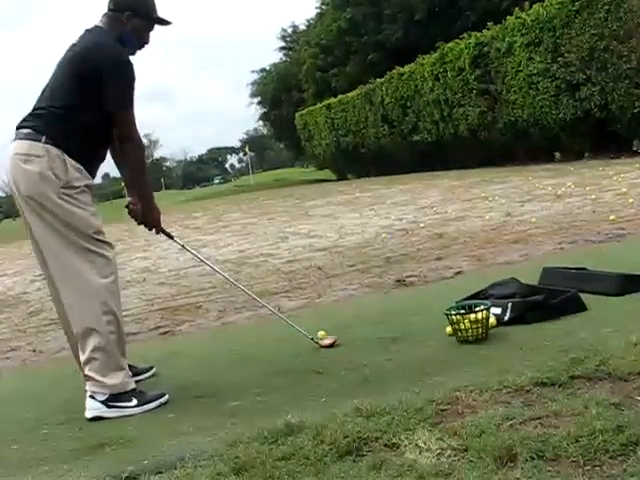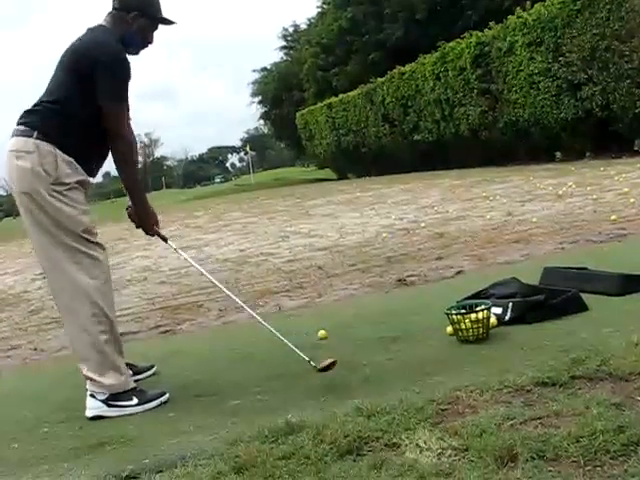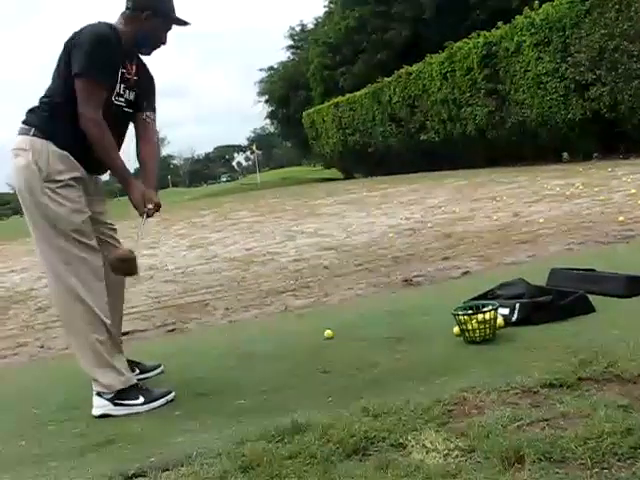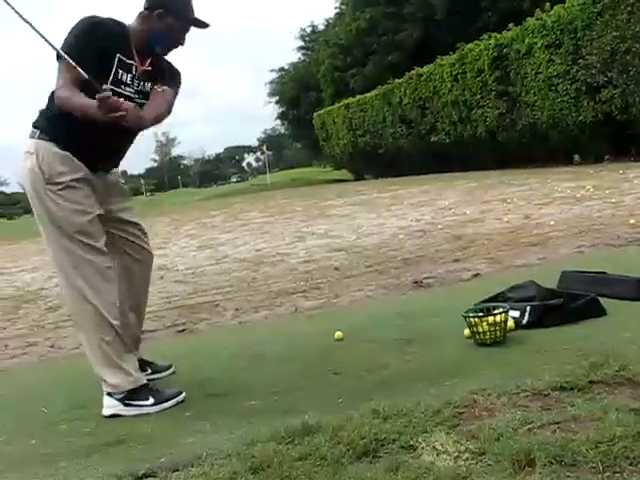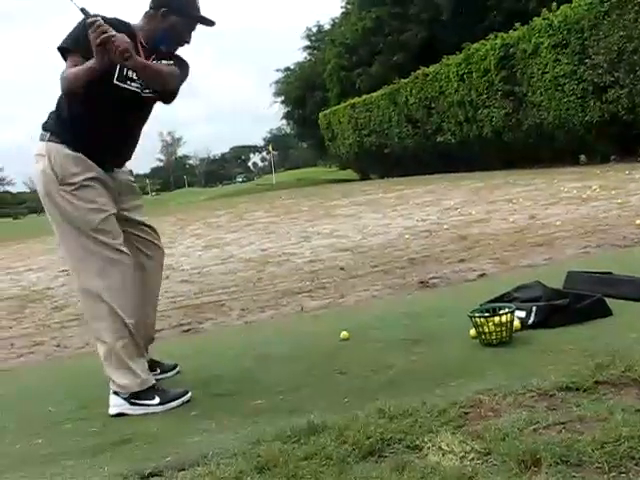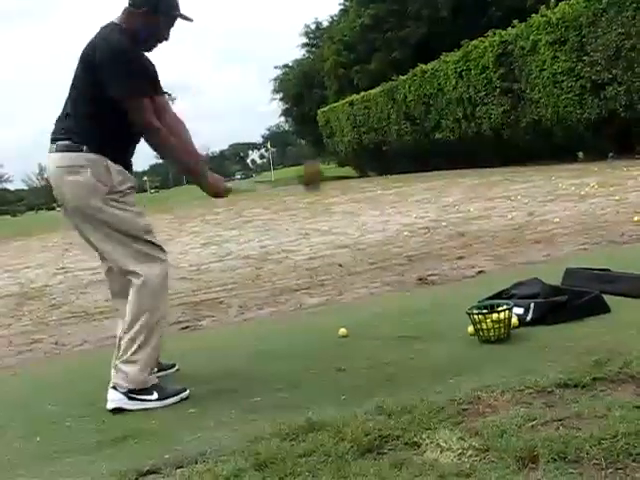
dt=0.2s
person 1, frame 1
left shoulder: (90, 48)
right shoulder: (111, 57)
left elbow: (111, 135)
right elbow: (127, 137)
left wrist: (133, 193)
right wrist: (147, 200)
left hip: (33, 161)
right hip: (49, 164)
left knee: (71, 274)
right knee: (92, 270)
left ankle: (104, 367)
right ankle: (107, 390)
person 1, frame 2
left shoulder: (96, 49)
right shoulder: (108, 53)
left elbow: (113, 136)
right elbow: (120, 136)
left wrist: (134, 198)
right wrist: (141, 203)
left hip: (43, 161)
right hip: (44, 162)
left knee: (75, 270)
right knee: (84, 270)
left ankle: (104, 365)
right ankle: (107, 390)
person 1, frame 3
left shoulder: (140, 73)
right shoulder: (97, 41)
left elbow: (147, 131)
right elbow: (89, 117)
left wrist: (148, 187)
right wrist: (129, 182)
left hip: (77, 166)
right hip: (45, 158)
left knee: (105, 262)
right knee: (78, 270)
left ankle: (111, 360)
right ankle: (111, 388)
person 1, frame 4
left shoulder: (164, 71)
left elbow: (159, 108)
right elbow: (64, 93)
left wrist: (131, 114)
right wrist: (95, 109)
left hip: (99, 170)
right hip: (56, 161)
left knee: (134, 256)
right knee: (90, 272)
left ankle: (127, 358)
right ankle: (121, 388)
person 1, frame 5
left shoulder: (171, 64)
left elbow: (165, 81)
right elbow: (69, 83)
left wrist: (129, 57)
right wrist: (98, 62)
left hip: (110, 169)
right hip: (66, 162)
left knee: (146, 254)
right knee: (107, 270)
left ankle: (135, 358)
right ankle: (129, 389)
person 1, frame 6
left shoulder: (124, 49)
right shoulder: (118, 47)
left elbow: (169, 119)
right elbow: (150, 127)
left wrist: (202, 167)
right wrist: (201, 177)
left hip: (83, 165)
right hip: (89, 167)
left knee: (133, 263)
right knee: (149, 266)
left ankle: (136, 357)
right ankle: (131, 384)
